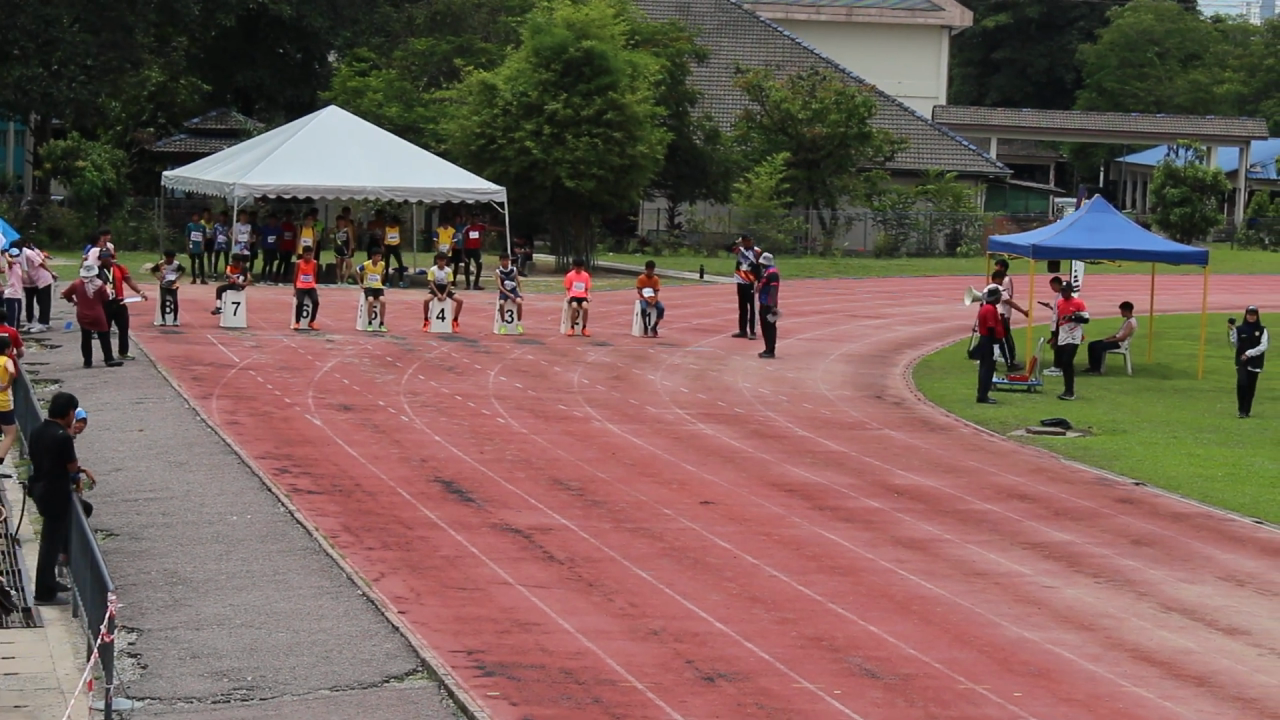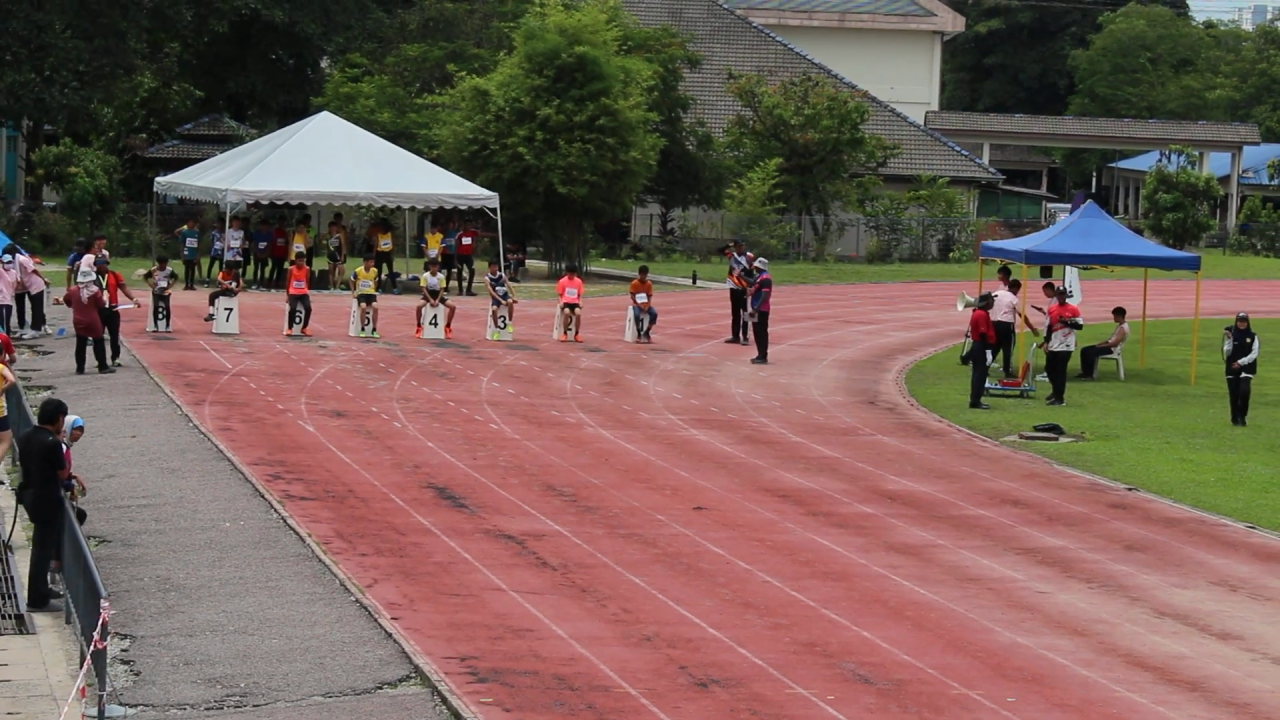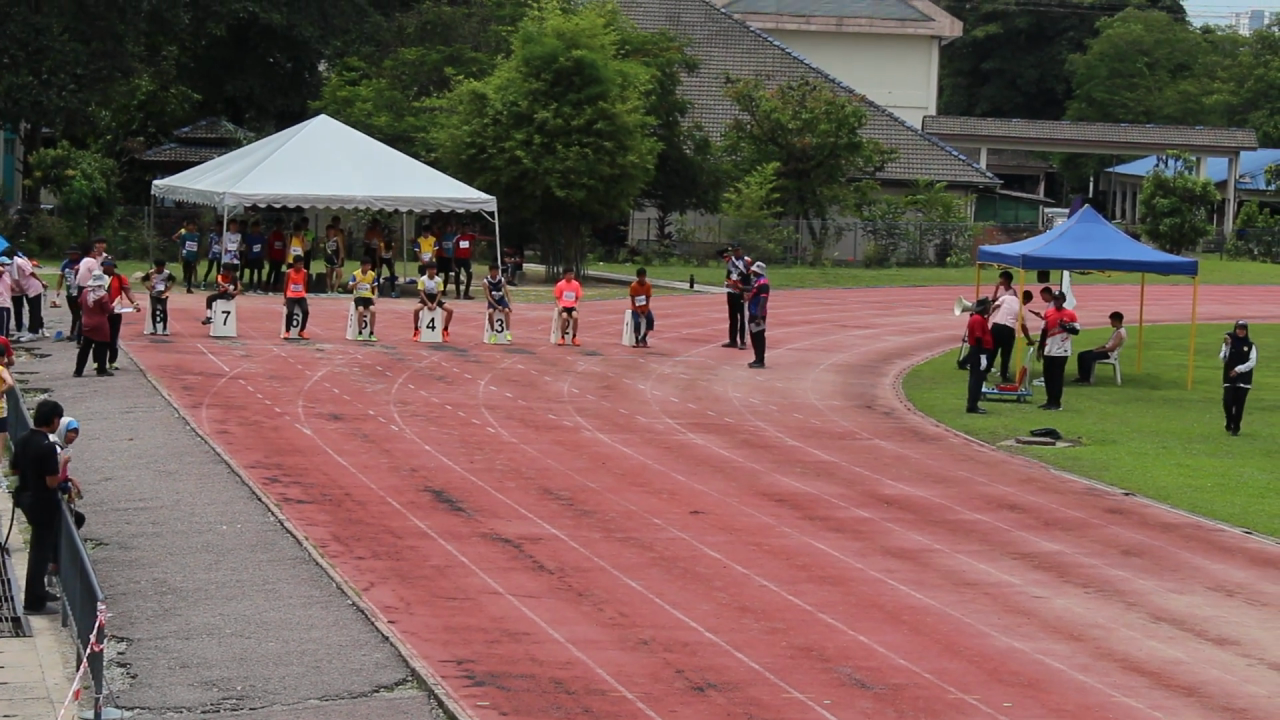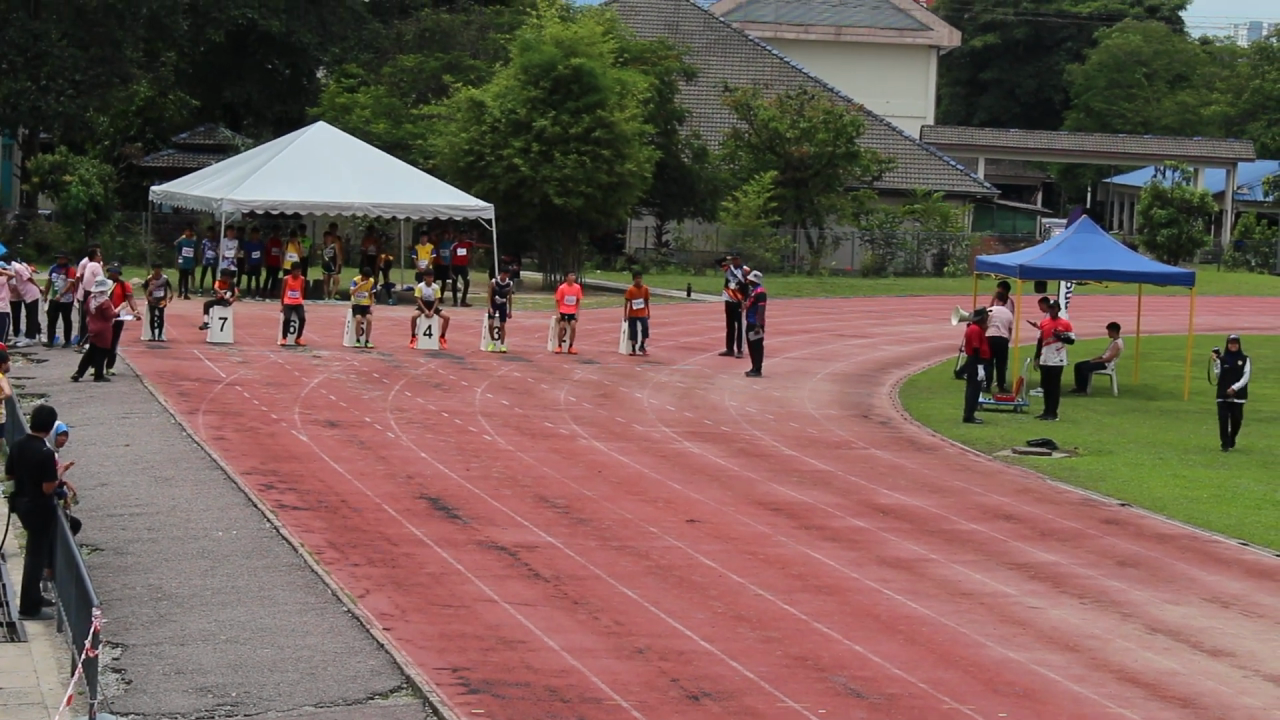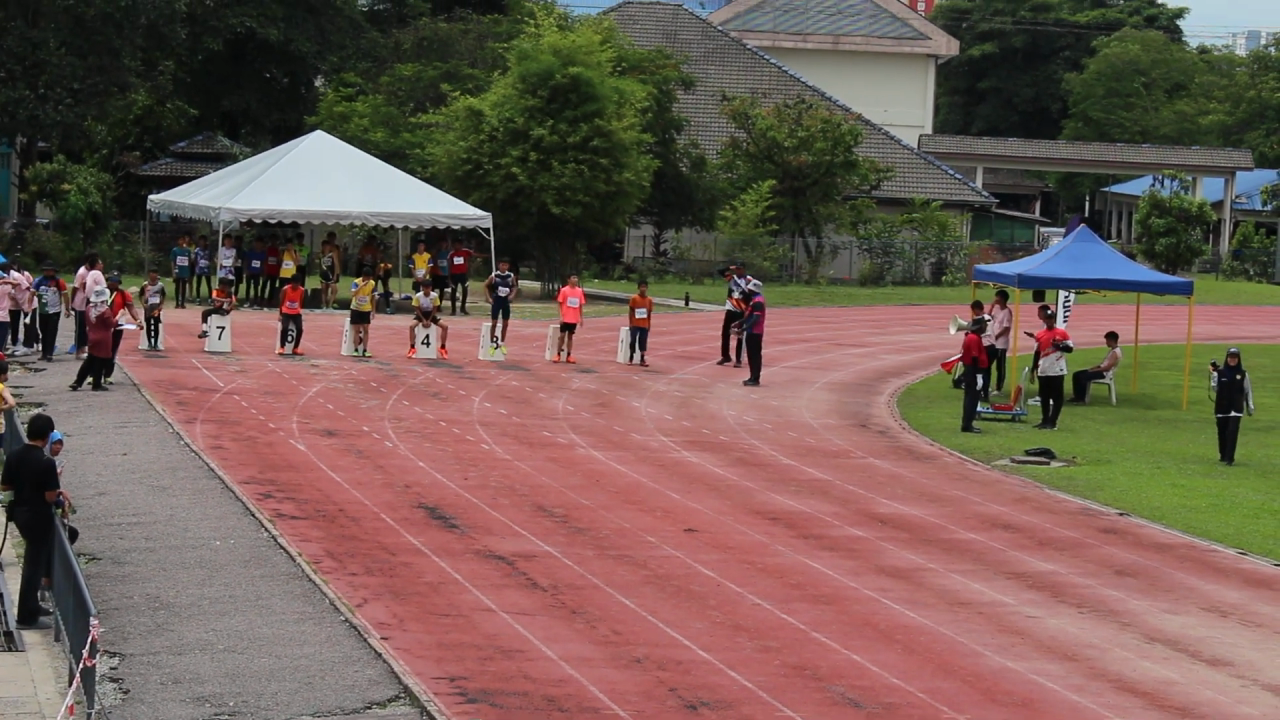
dt=0.5s
person 1, frame 1
left shoulder: (37, 431)
right shoulder: (62, 437)
right elbow: (72, 468)
left hip: (40, 489)
right hip: (55, 494)
left knee: (51, 539)
right knee: (52, 542)
left ankle: (48, 582)
right ankle: (44, 593)
person 1, frame 2
left shoulder: (25, 438)
right shoulder: (52, 443)
right elbow: (63, 474)
right wrist: (59, 443)
left hip: (30, 495)
right hip: (46, 500)
left knee: (42, 545)
right knee: (43, 548)
left ankle: (40, 589)
right ankle: (37, 600)
person 1, frame 3
left shoulder: (23, 440)
right shoulder: (48, 446)
left elbow: (15, 469)
right elbow: (52, 482)
right wrist: (59, 464)
left hip: (27, 498)
right hip: (43, 503)
left knee: (40, 547)
right knee: (41, 550)
left ankle: (38, 591)
right ankle: (34, 602)
person 1, frame 4
left shoulder: (18, 446)
right shoulder: (45, 453)
left elbow: (9, 475)
right elbow: (48, 489)
right wrist: (57, 473)
left hip: (22, 504)
right hip: (39, 508)
left knee: (36, 552)
right knee: (37, 556)
left ankle: (33, 597)
right ankle: (29, 608)
person 1, frame 5
right shoulder: (46, 462)
right elbow: (51, 497)
right wrist: (57, 488)
left hip: (20, 513)
right hip: (38, 518)
left knee: (33, 561)
right knee: (35, 564)
left ankle: (31, 606)
right ankle: (26, 617)
